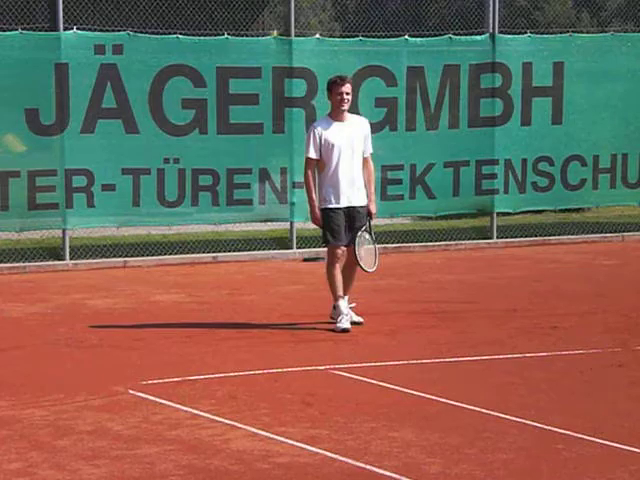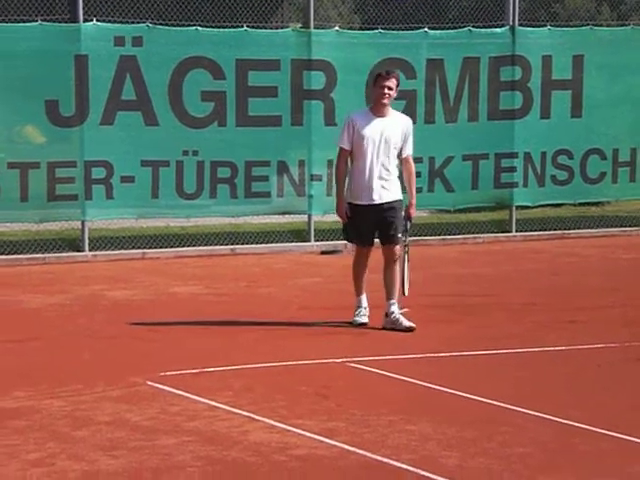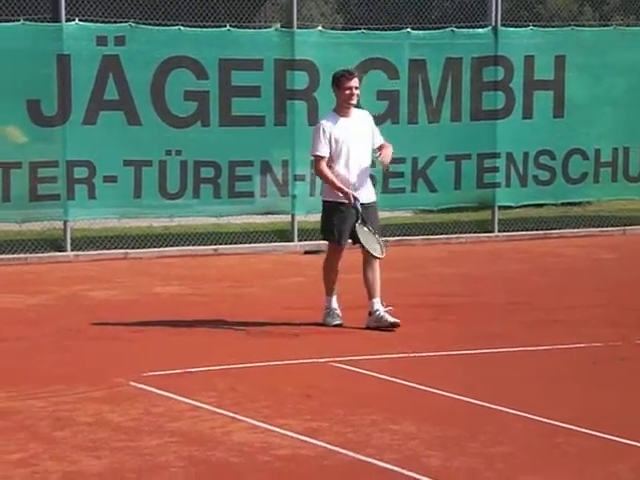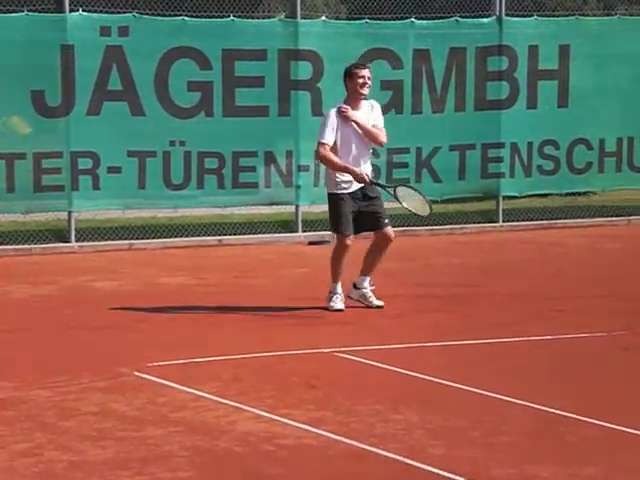
dt=1s
person 1, frame 1
left shoulder: (362, 124)
right shoulder: (318, 129)
left elbow: (367, 163)
right elbow: (310, 169)
left wrist: (371, 198)
right wrist: (313, 204)
left hip: (358, 202)
right hip: (331, 203)
left knee: (355, 256)
right knee: (336, 255)
left ankle: (342, 304)
right ankle: (341, 311)
person 1, frame 2
left shoulder: (404, 122)
right shoulder: (355, 120)
left elbow: (407, 162)
right elbow: (342, 160)
left wrist: (412, 200)
right wrist: (340, 197)
left hip: (391, 199)
right hip: (358, 200)
left knee: (393, 254)
right knee: (362, 254)
left ankle: (392, 313)
right ankle: (361, 305)
person 1, frame 3
left shoulder: (366, 118)
right shoulder: (326, 126)
left elbow: (381, 145)
right elbow: (319, 166)
left wrist: (387, 150)
right wrist: (343, 189)
left hip: (367, 197)
right hip: (337, 199)
left knee: (371, 252)
right knee: (335, 251)
left ankle: (376, 312)
right ankle: (331, 307)
person 1, frame 4
left shoulder: (373, 107)
right shoulder: (335, 115)
left elbow: (381, 140)
right elbow: (322, 153)
left wrist: (356, 120)
right wrist: (351, 170)
left hip: (365, 184)
right hip: (341, 188)
left knee: (386, 235)
right knee: (344, 242)
left ankle: (360, 286)
right ankle: (335, 291)
